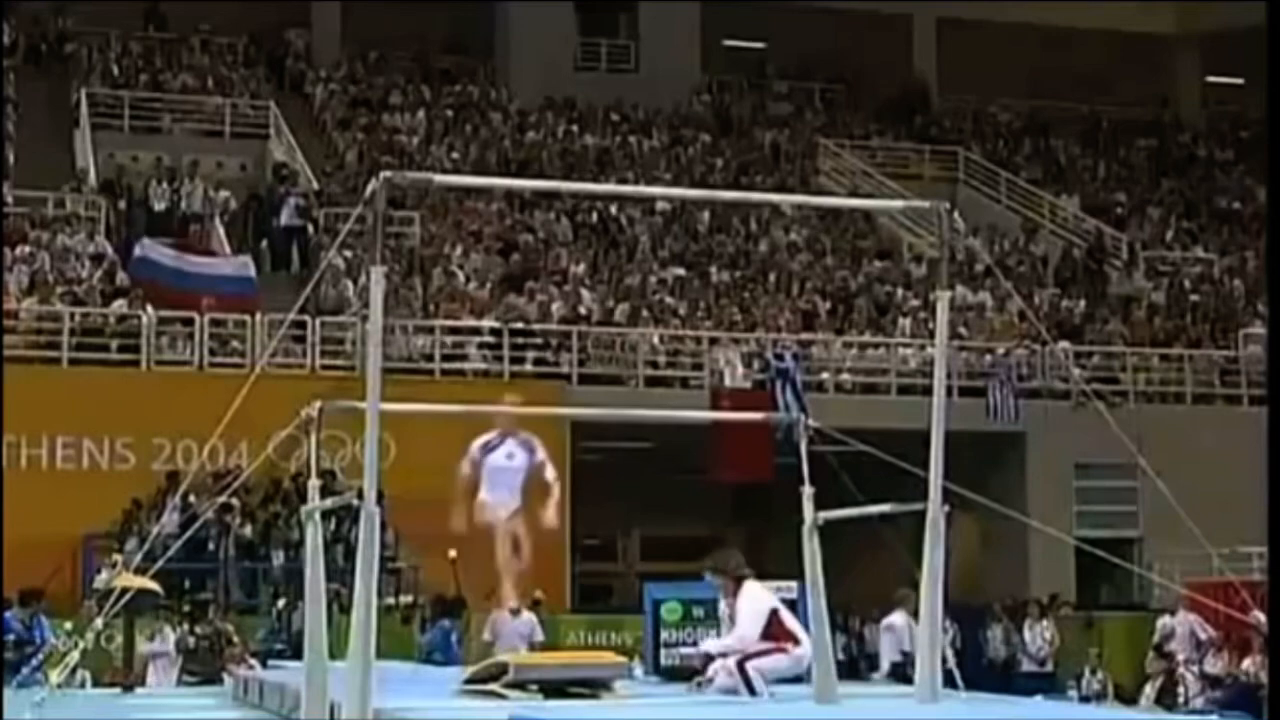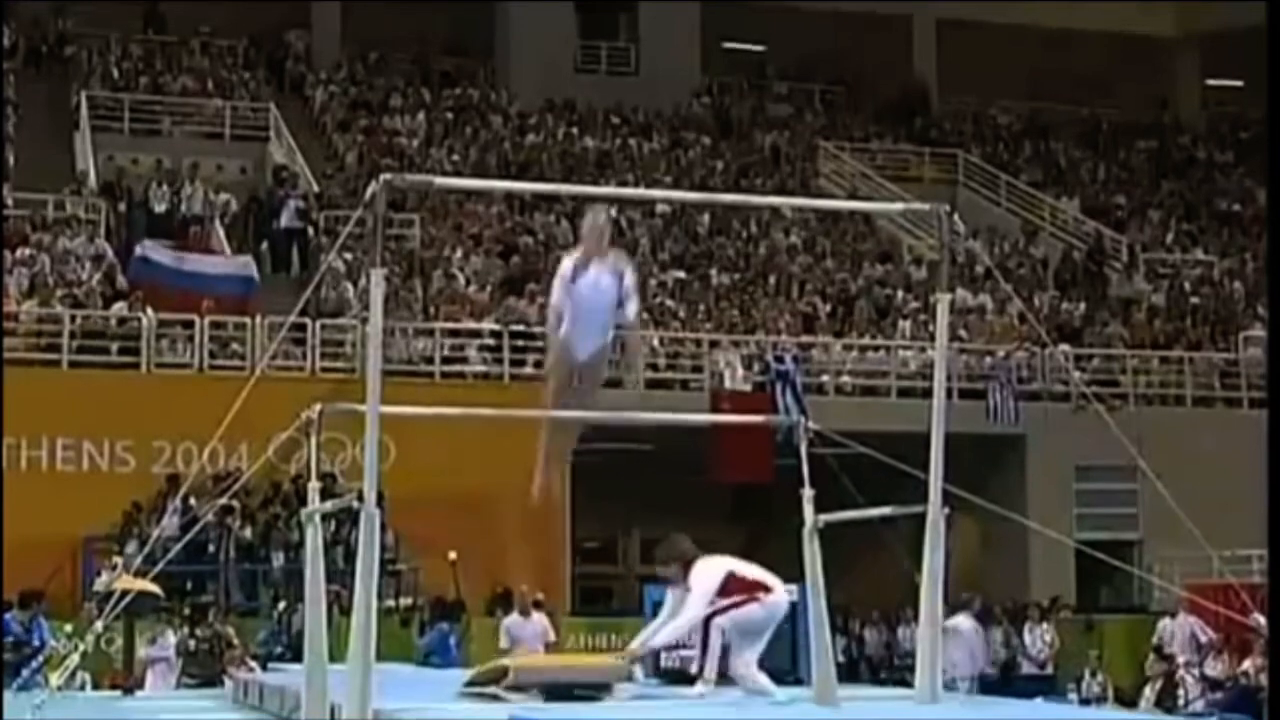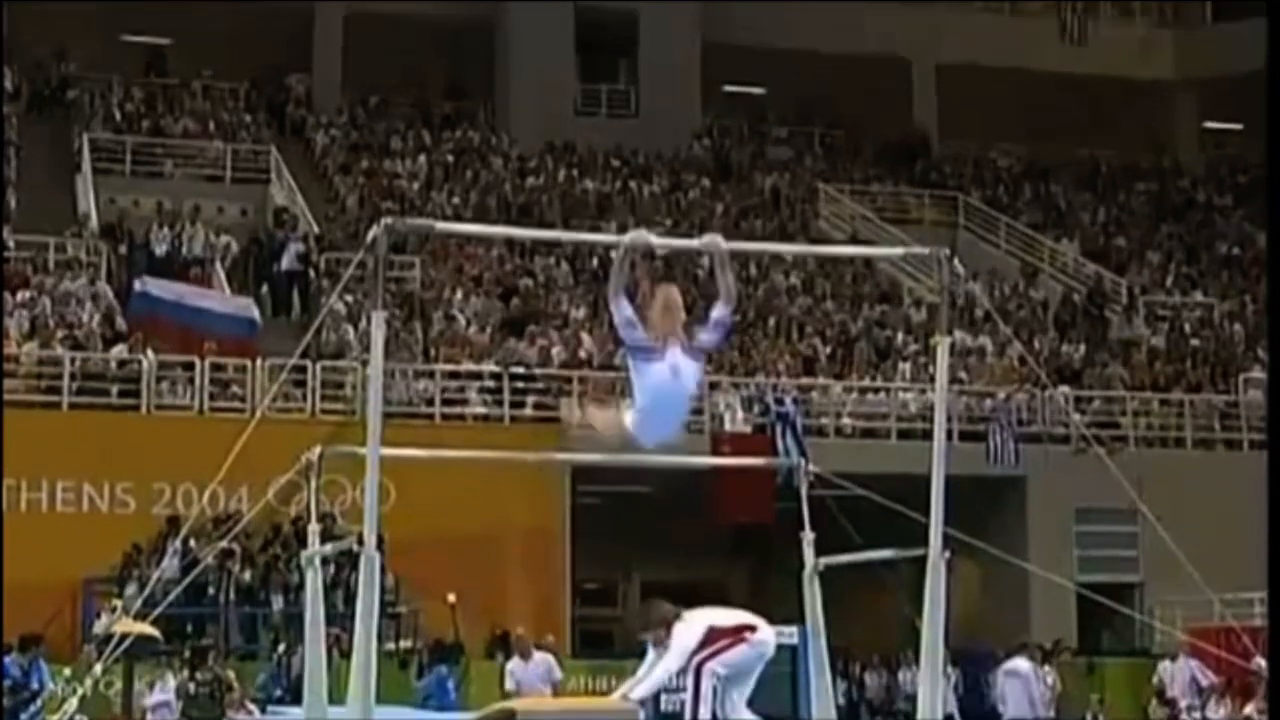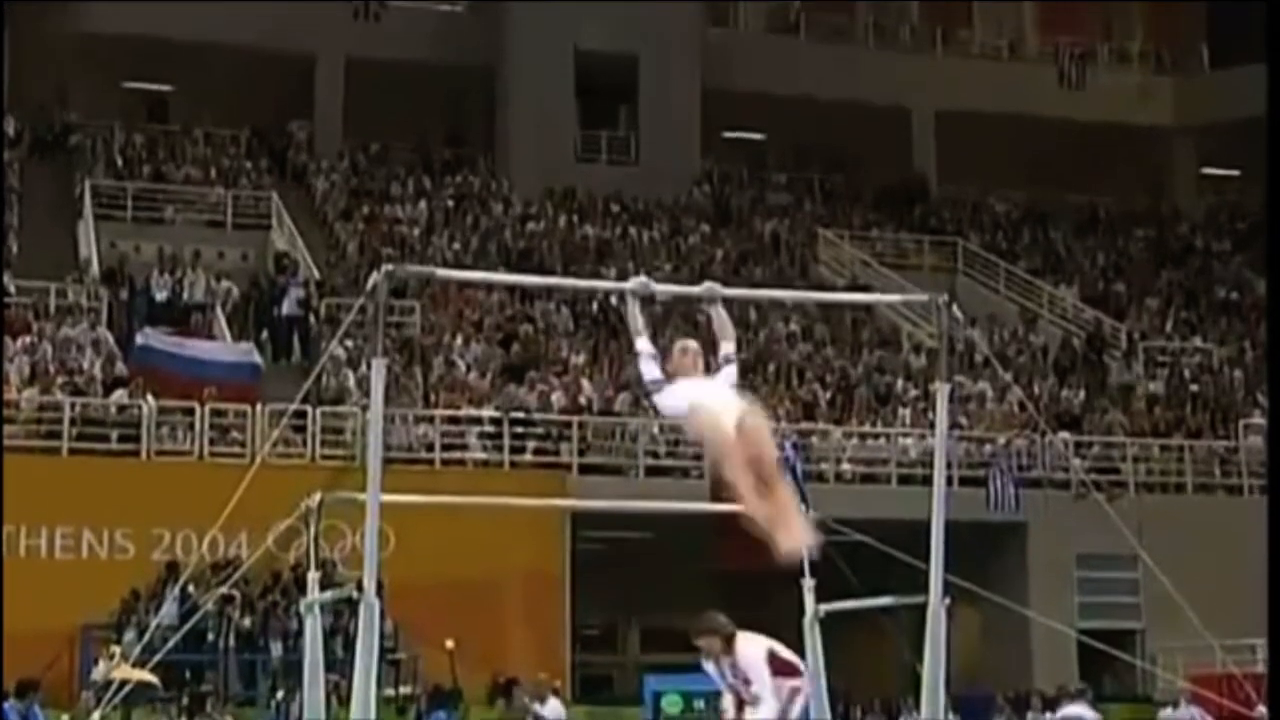
dt=0.5s
person 1, frame 1
left shoulder: (531, 445)
right shoulder: (484, 443)
left elbow: (551, 478)
right elbow: (465, 475)
left wrist: (551, 506)
right wrist: (459, 510)
left hip: (514, 508)
right hip: (487, 504)
left knee: (524, 553)
right knee: (504, 536)
right ankle: (509, 600)
person 1, frame 2
left shoulder: (621, 268)
right shoulder: (571, 264)
left elbow: (630, 314)
right elbow: (555, 307)
left wrist: (633, 342)
right wrist: (552, 350)
left hip: (597, 347)
right hip: (569, 344)
left knee: (579, 411)
right knee: (555, 408)
left ankle: (560, 457)
right ankle: (543, 472)
person 1, frame 3
left shoulder: (696, 350)
right shoulder: (641, 347)
left elbow: (726, 305)
right elbow: (616, 296)
left wrist: (722, 260)
right wrist: (626, 251)
left hip: (669, 431)
right hip: (637, 430)
person 1, frame 4
left shoulder: (720, 381)
right shoulder: (665, 390)
left elbow: (729, 344)
right elbow: (642, 342)
left wrist: (714, 303)
right wrist: (633, 299)
left knee: (771, 472)
right knee: (735, 467)
left ankle: (796, 532)
right ankle: (779, 535)
